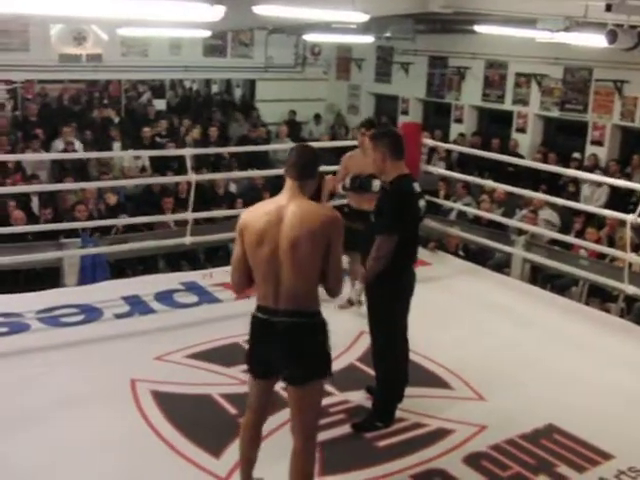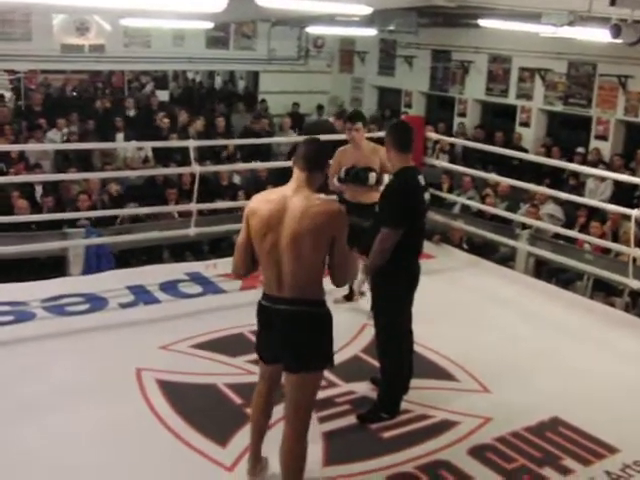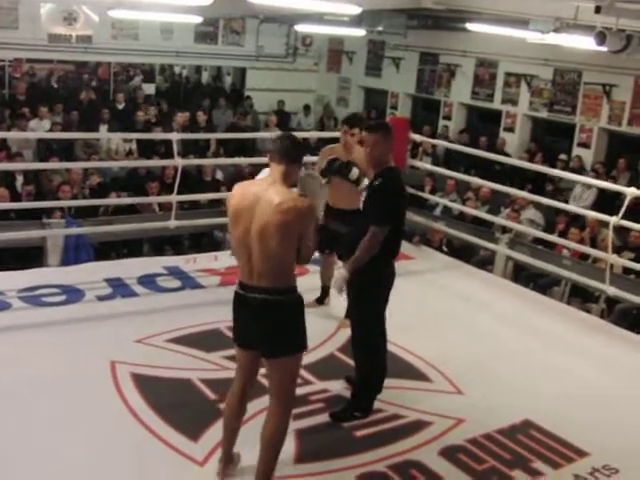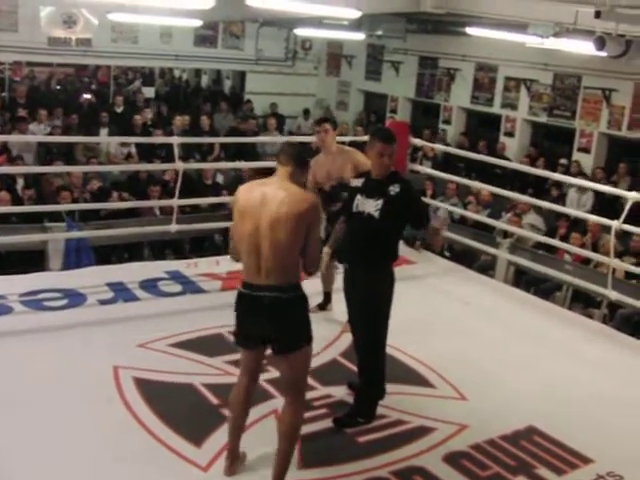
dt=1s
person 1, frame 1
left shoulder: (249, 216)
right shoulder: (328, 220)
left elbow: (238, 284)
right elbow: (334, 289)
left hip: (263, 325)
right hip: (304, 329)
left knee: (256, 410)
right knee: (305, 435)
person 1, frame 2
left shoulder: (256, 204)
right shoulder: (332, 213)
left elbow: (239, 269)
right elbow: (341, 279)
right wrist: (349, 253)
left hip: (268, 310)
right hip: (308, 317)
left knee: (266, 384)
right knee: (297, 418)
person 1, frame 3
left shoulder: (238, 191)
right shoulder: (299, 205)
right elbow: (303, 257)
left hip: (244, 298)
right hip: (280, 304)
left knee: (242, 382)
right knee: (281, 401)
person 1, frame 4
left shoulder: (243, 192)
right shoulder: (307, 202)
left elbow: (235, 252)
right elbow: (310, 268)
left hip: (248, 298)
right hip: (286, 302)
left knee: (247, 377)
right knee: (294, 394)
person 2, frame 1
left shoulder: (393, 194)
right shoulder: (411, 186)
left elbow: (384, 246)
left wrist: (363, 280)
left hip: (388, 280)
right hip: (403, 274)
left knee: (384, 343)
right knee: (396, 336)
left ankle: (383, 411)
right ankle: (395, 389)
person 2, frame 2
left shoulder: (397, 187)
right shoulder: (417, 179)
left elbow: (387, 238)
left wrist: (365, 272)
left hip: (393, 272)
right hip: (408, 266)
left knee: (389, 334)
right knee: (401, 328)
left ankle: (388, 402)
right ankle: (400, 380)
person 2, frame 3
left shoulder: (387, 185)
right shoulder: (384, 179)
left elbow: (376, 235)
left wrist: (347, 268)
right wrist: (352, 264)
left hip: (372, 270)
right hip: (375, 268)
left knee: (364, 333)
right knee: (372, 328)
left ankle: (362, 400)
right ankle: (373, 379)
person 2, frame 4
left shoulder: (402, 190)
right shoulder: (357, 182)
left elbow: (424, 223)
right wrist: (330, 248)
left hip: (378, 274)
right hip: (352, 269)
left knee: (371, 337)
right knee: (360, 334)
left ankle: (365, 405)
right ankle: (371, 384)
person 3, frame 1
right shoulder: (349, 158)
right elbow: (336, 185)
left wrist: (378, 185)
right wrist: (347, 184)
right hip: (353, 213)
right knee: (353, 256)
right ankle: (355, 294)
person 3, frame 2
left shoulder: (378, 152)
right shoulder: (341, 153)
right elbow: (332, 183)
left wrist: (376, 179)
right wrist: (343, 179)
left hip: (372, 209)
right hip: (349, 207)
right ankle: (352, 291)
person 3, frame 3
left shoulder: (366, 158)
right shoulder: (328, 152)
left wrist: (354, 175)
right wrist: (325, 169)
left hip: (353, 216)
right hip: (330, 211)
right knee: (326, 256)
left ankle: (352, 310)
right ankle: (324, 295)
person 3, frame 4
left shoulder: (351, 155)
right shoulder: (315, 163)
right elbow: (311, 192)
right wrist: (322, 197)
right hip: (327, 216)
right knee: (326, 260)
right ankle: (326, 301)
